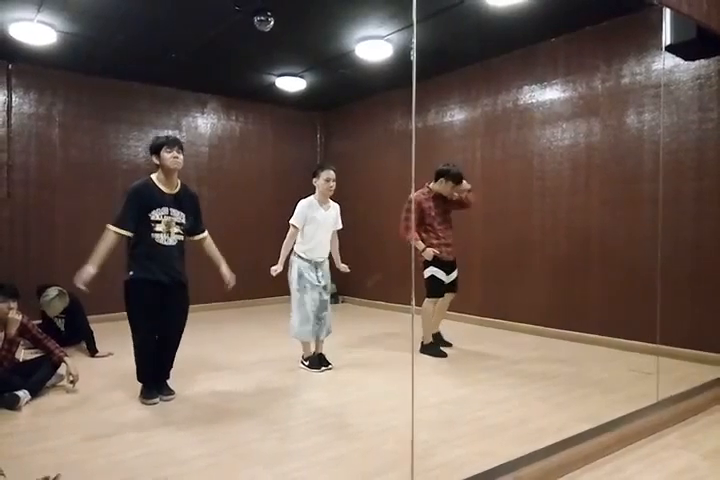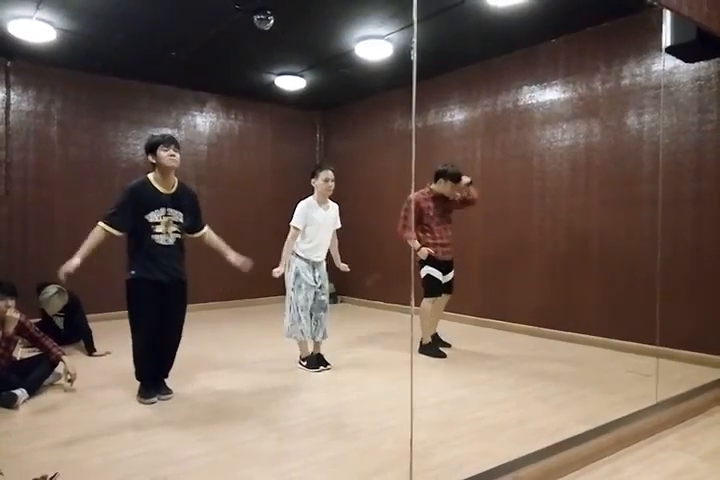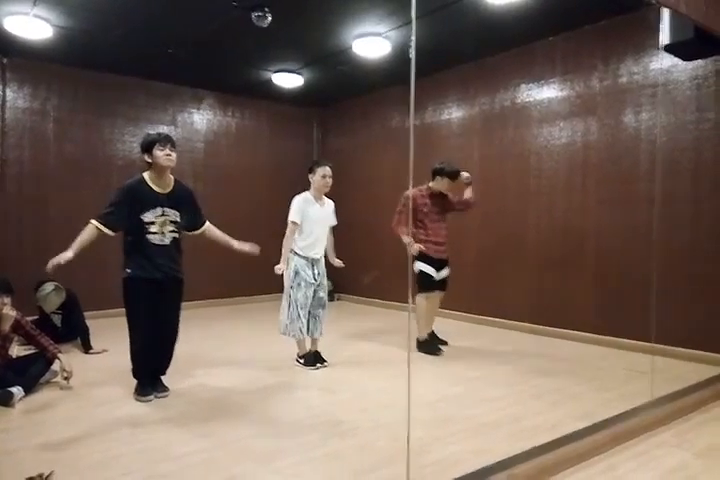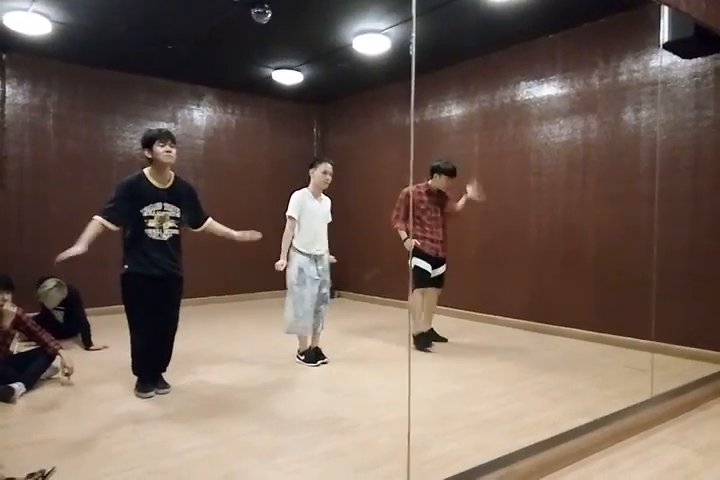
dt=0.1s
person 1, frame 1
left shoulder: (189, 196)
right shoulder: (140, 191)
left elbow: (201, 234)
right elbow: (118, 230)
left wrist: (222, 265)
right wrist: (93, 264)
left hip: (175, 277)
right hip: (143, 276)
left knee: (172, 332)
right knee: (145, 333)
left ankle: (161, 380)
right ankle: (147, 384)
person 1, frame 2
left shoulder: (187, 194)
right shoulder: (136, 191)
left elbow: (201, 230)
right elbow: (107, 226)
left wrist: (229, 253)
right wrist: (78, 257)
left hip: (175, 276)
right hip: (143, 275)
left knee: (171, 331)
right knee: (145, 332)
left ankle: (160, 379)
right ankle: (146, 383)
person 1, frame 3
left shoulder: (184, 192)
right shoulder: (132, 190)
left elbow: (201, 225)
right elbow: (100, 223)
left wrist: (232, 243)
right wrist: (71, 250)
left hip: (171, 273)
right hip: (139, 273)
left knee: (167, 329)
right knee: (142, 329)
left ankle: (156, 376)
right ankle: (142, 380)
person 1, frame 4
left shoulder: (184, 189)
right shoulder: (132, 185)
left elbow: (203, 222)
right elbow: (104, 218)
left wrist: (235, 235)
right wrist: (81, 244)
left hip: (171, 270)
right hip: (138, 269)
left knee: (167, 325)
right knee: (142, 326)
left ankle: (157, 373)
right ankle: (143, 376)
person 2, frame 1
left shoulder: (335, 208)
right shoulder: (305, 205)
right elbow: (291, 235)
left wrist: (338, 262)
right wrist: (280, 263)
left hip: (322, 265)
right hip: (303, 264)
left knee: (322, 308)
right knee: (305, 309)
left ankle: (319, 352)
right ankle: (307, 355)
person 2, frame 2
left shoulder: (334, 208)
right shoulder: (305, 206)
right elbow: (292, 237)
left wrist: (338, 262)
right wrist: (282, 264)
left hip: (320, 265)
right hip: (300, 264)
left knee: (320, 309)
right knee: (301, 308)
left ankle: (317, 352)
right ankle: (305, 355)
person 2, frame 3
left shoulder: (330, 205)
right shoulder: (300, 201)
right elbow: (290, 232)
left wrist: (332, 257)
right wrist: (283, 261)
left hip: (318, 262)
right hip: (299, 261)
left knee: (318, 306)
right knee: (299, 305)
left ankle: (315, 349)
right ankle: (302, 353)
person 2, frame 4
left shoulder: (326, 201)
right shoulder: (299, 197)
right elbow: (290, 228)
left wrist: (327, 254)
right wrist: (283, 257)
left hip: (320, 259)
right hip: (302, 258)
left knee: (320, 303)
right knee: (302, 303)
left ankle: (315, 346)
right ankle: (303, 349)
person 3, frame 1
left shoulder: (447, 198)
right shoulder: (417, 199)
left elbow: (466, 203)
right elbow: (407, 228)
left wrist: (466, 190)
right wrist: (422, 248)
left hip: (449, 254)
right hip: (432, 255)
left knee: (449, 293)
right knee: (432, 297)
left ankle: (434, 333)
right ankle: (427, 342)
person 3, frame 2
left shoulder: (448, 199)
right shoulder: (417, 199)
left elbow: (471, 201)
right elbow: (405, 227)
left wrist: (468, 186)
right wrist: (418, 248)
left hip: (446, 254)
right hip: (430, 255)
left knee: (444, 295)
right knee: (430, 296)
left ankle: (432, 334)
right ankle: (425, 343)
person 3, frame 3
left shoulder: (445, 197)
right shoulder: (413, 195)
left elbow: (464, 205)
right elbow: (400, 222)
left wrist: (468, 184)
right wrist: (409, 242)
left hip: (441, 252)
right hip: (422, 252)
left knee: (438, 291)
right knee: (424, 292)
left ankle: (428, 331)
right ankle: (422, 338)
person 3, frame 4
left shoulder: (443, 197)
right shoulder: (411, 192)
left elbow: (453, 210)
right elbow: (397, 218)
left wrist: (468, 196)
right wrist: (405, 238)
left hip: (439, 249)
right hip: (421, 248)
left knee: (435, 289)
right knee: (420, 288)
left ankle: (427, 329)
right ankle: (418, 333)
person 4, frame 1
left shoulder: (18, 319)
left elbow: (43, 340)
left wrist: (67, 362)
right wrist: (11, 332)
left hip: (12, 370)
left knee: (53, 359)
left ankle: (24, 393)
right ankle: (41, 381)
person 4, frame 2
left shoulder: (16, 317)
left elbow: (41, 338)
left wrist: (65, 360)
left knee: (51, 357)
left ankle: (22, 392)
right ankle: (39, 380)
person 4, frame 3
left shoulder: (12, 315)
left elbow: (37, 336)
left wrist: (61, 358)
left knee: (47, 355)
left ankle: (18, 390)
right ankle: (35, 377)
person 4, frame 4
left shoulder: (13, 311)
left elbow: (37, 332)
left wrist: (62, 354)
left knee: (48, 352)
left ankle: (19, 386)
right ankle: (36, 374)
